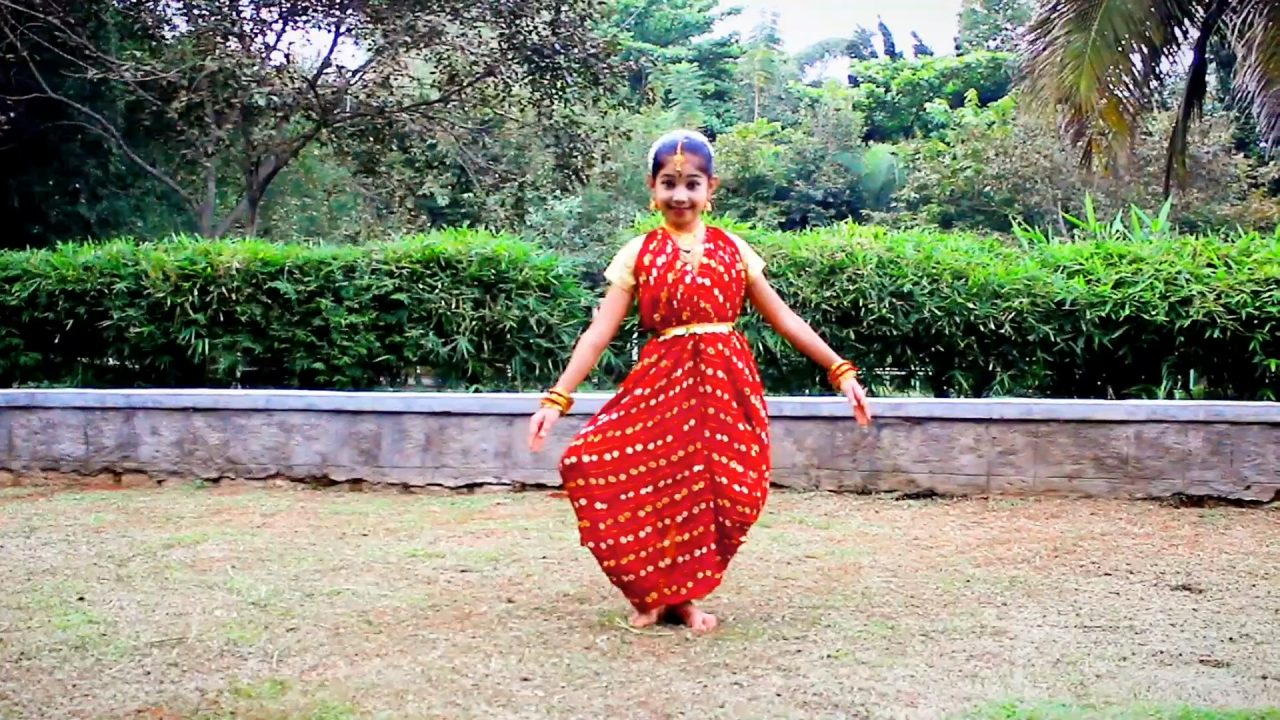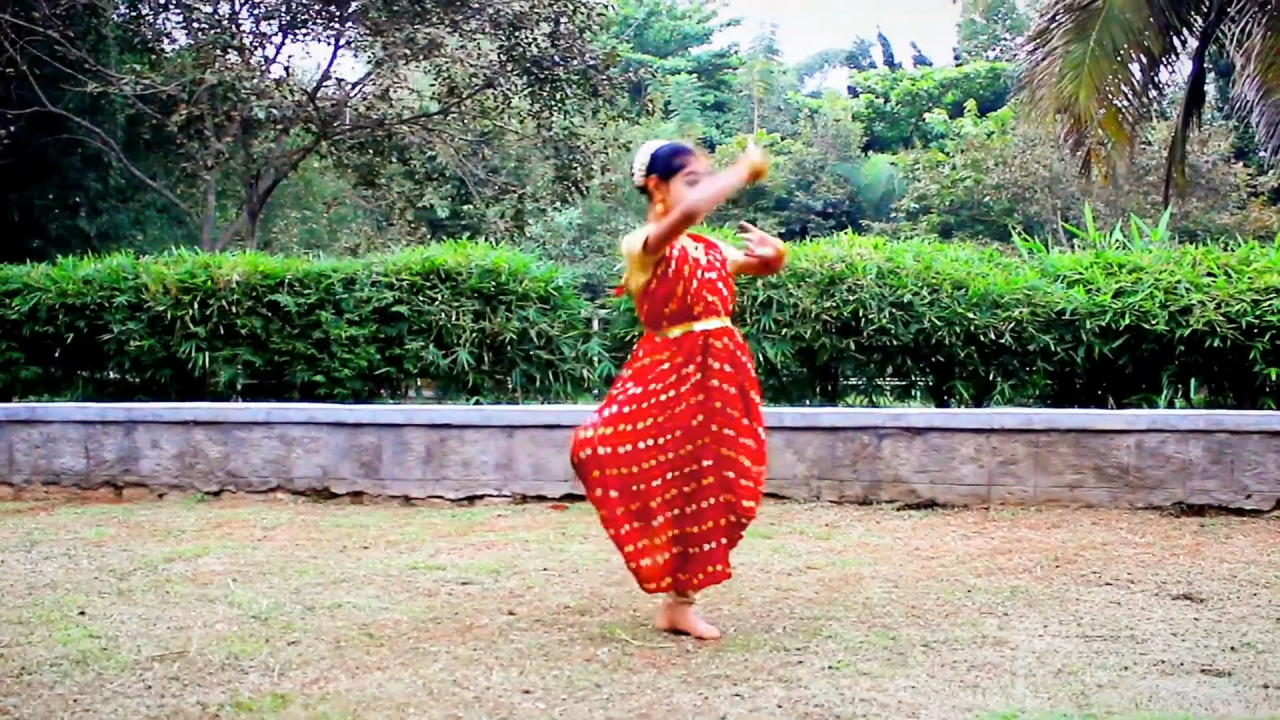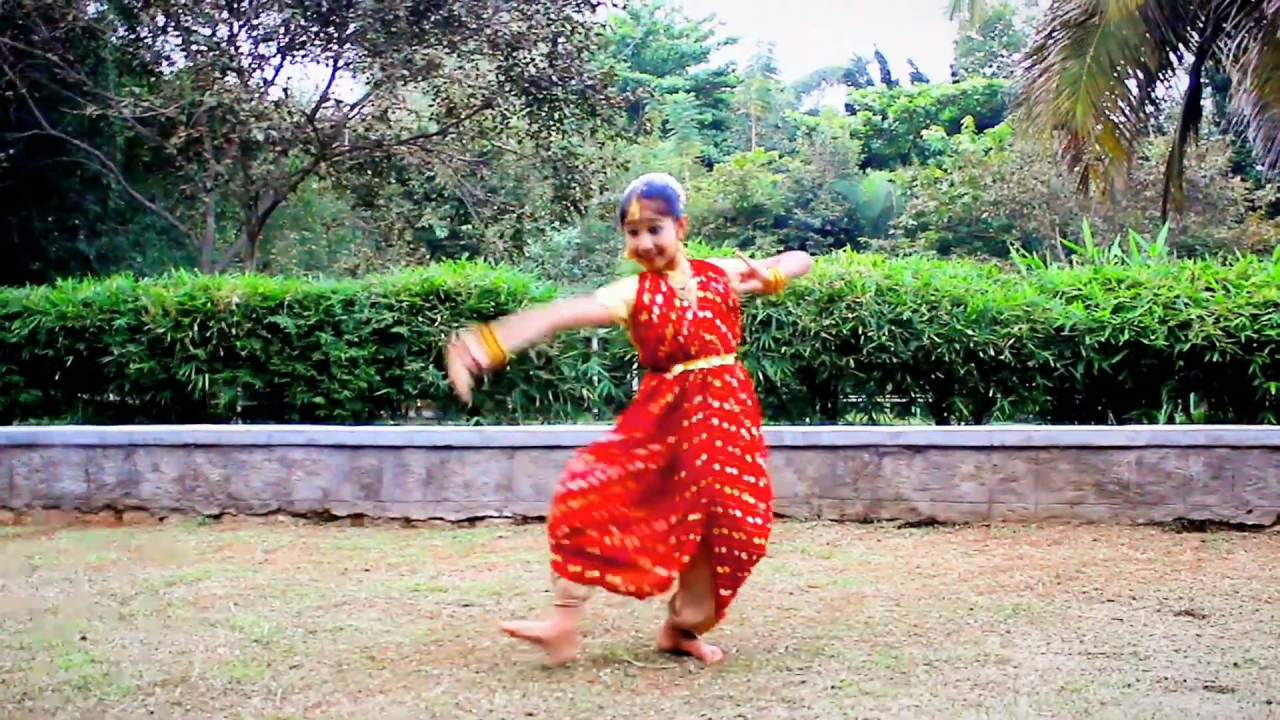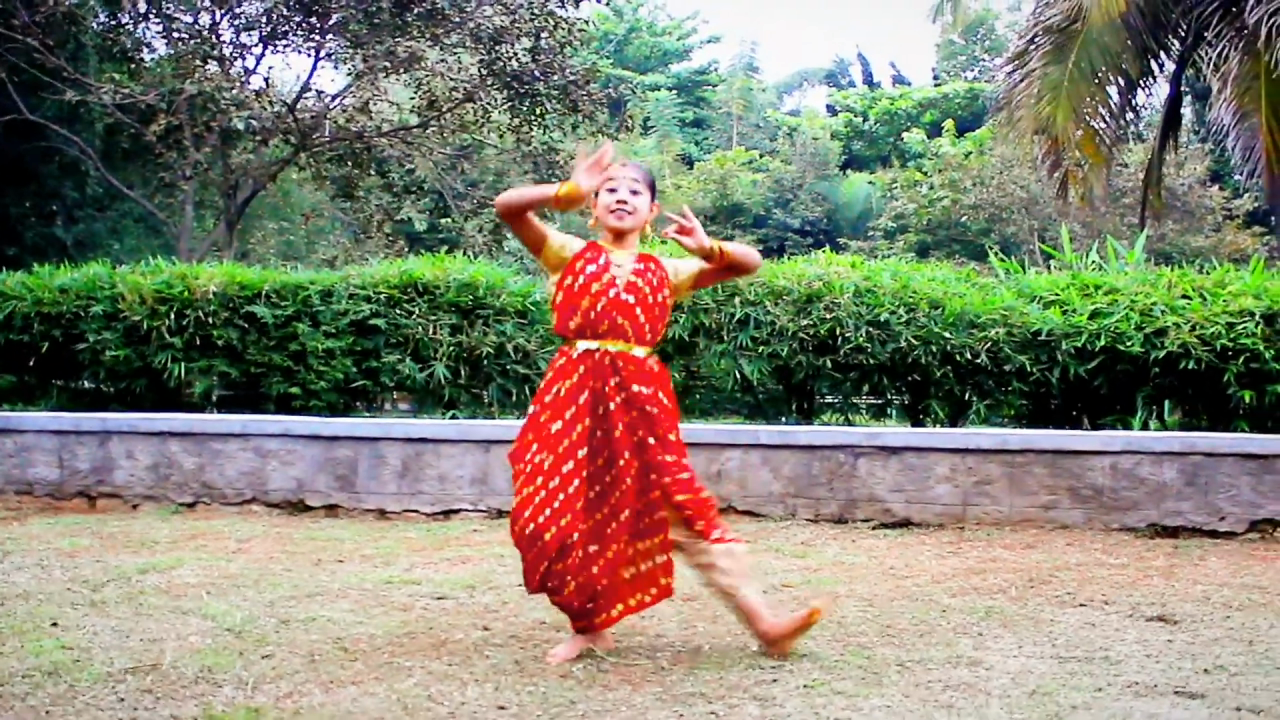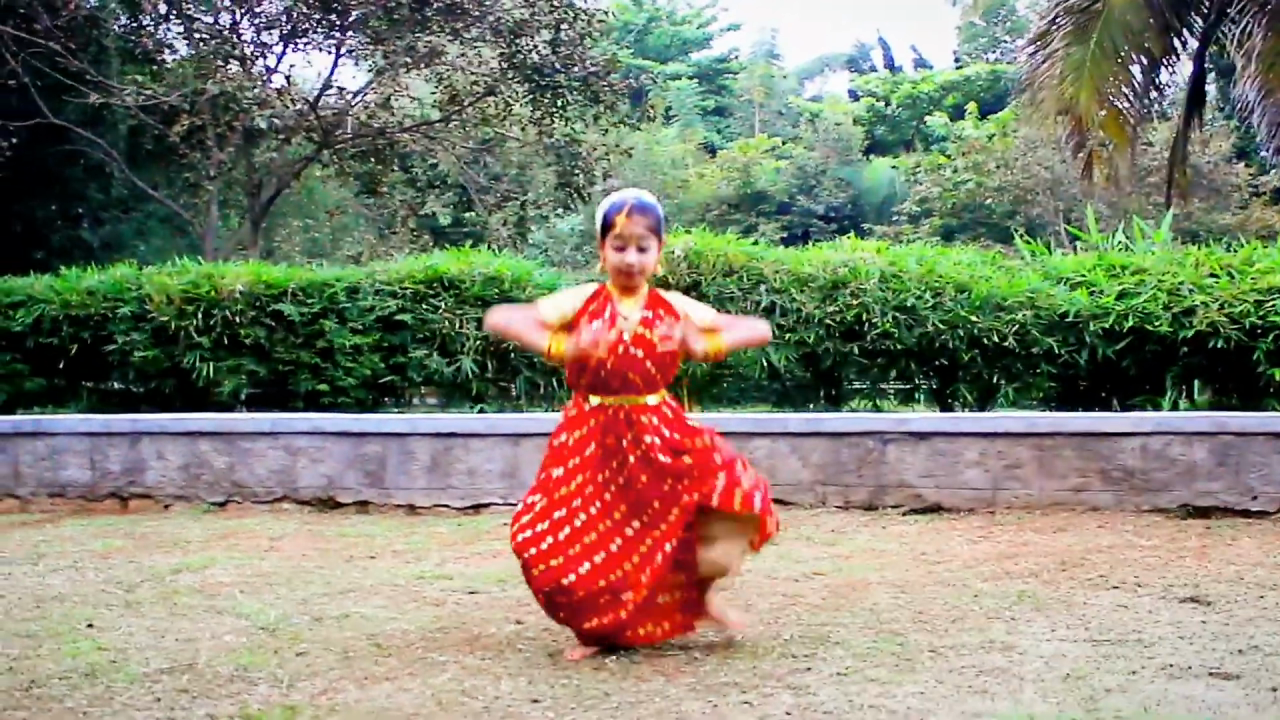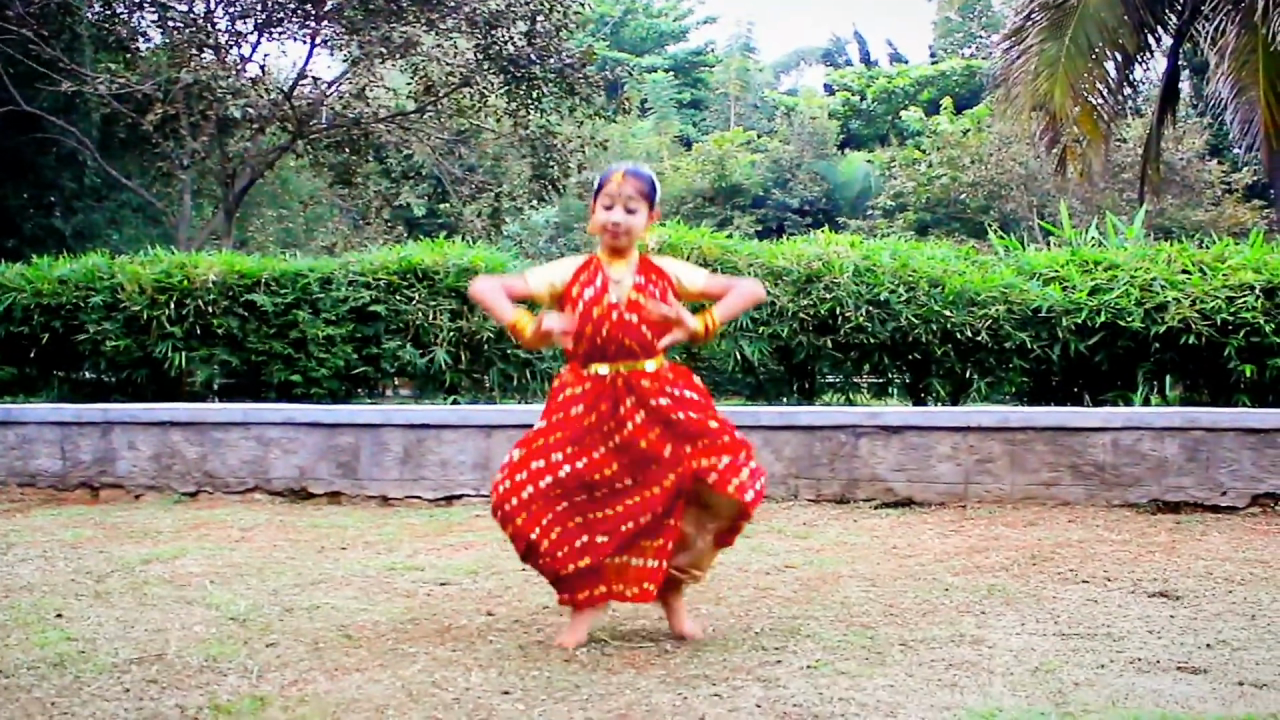
dt=0.5s
person 1, frame 1
left shoulder: (733, 249)
right shoulder: (638, 253)
left elbow: (782, 316)
right elbow: (600, 330)
left wrist: (840, 370)
right wrist: (557, 397)
left hip: (726, 381)
right hip: (661, 380)
left knee: (721, 490)
left ankle: (684, 596)
right ankle: (651, 592)
person 1, frame 2
left shoulder: (711, 248)
right shoulder: (644, 245)
left elbow: (763, 263)
right elbow: (684, 212)
left wrist: (771, 253)
right wrist: (745, 168)
left hip: (725, 372)
right hip: (668, 370)
left knee: (715, 485)
right knee: (601, 447)
left ankle: (680, 603)
person 1, frame 3
left shoulder: (723, 274)
right shoulder: (630, 293)
left elbow: (800, 260)
right elbow: (561, 313)
left wrist: (769, 280)
right wrist: (494, 341)
left hip: (724, 409)
right hip: (663, 411)
left knee: (724, 523)
right knee: (592, 490)
left ankle: (683, 629)
right ankle: (564, 623)
person 1, frame 4
left shoulder: (664, 272)
right shoulder: (571, 254)
left elbow: (751, 262)
right elbow: (508, 206)
left wrist: (707, 248)
right wrist: (569, 192)
left hip: (638, 397)
right hip: (575, 397)
left knee: (682, 508)
right knee: (562, 514)
left ankle: (763, 622)
right ankle: (589, 626)
person 1, frame 5
left shoulder: (674, 307)
right shoulder: (579, 303)
left elbow: (759, 331)
right elbow: (497, 320)
left wrist: (702, 344)
right wrist: (562, 348)
left hip: (659, 434)
right hip: (592, 439)
left knee: (738, 498)
right knee: (544, 538)
left ankle: (700, 593)
right ankle: (600, 626)
person 1, frame 6
left shoulder: (666, 273)
right shoulder: (569, 274)
left elbow: (752, 288)
right elbow: (482, 288)
left wrist: (701, 325)
right wrist: (528, 329)
left hip: (657, 402)
right hip: (588, 406)
left knee: (728, 483)
right knee: (523, 493)
left ankle: (672, 585)
right ankle: (585, 598)
